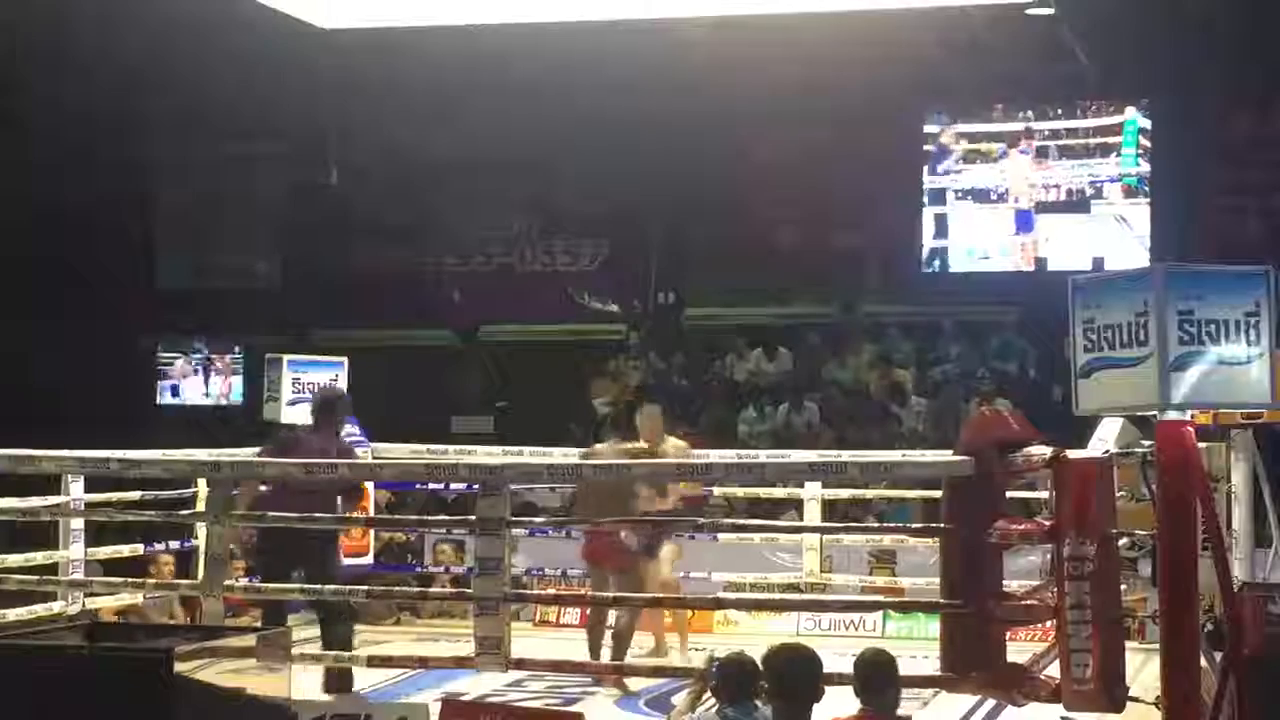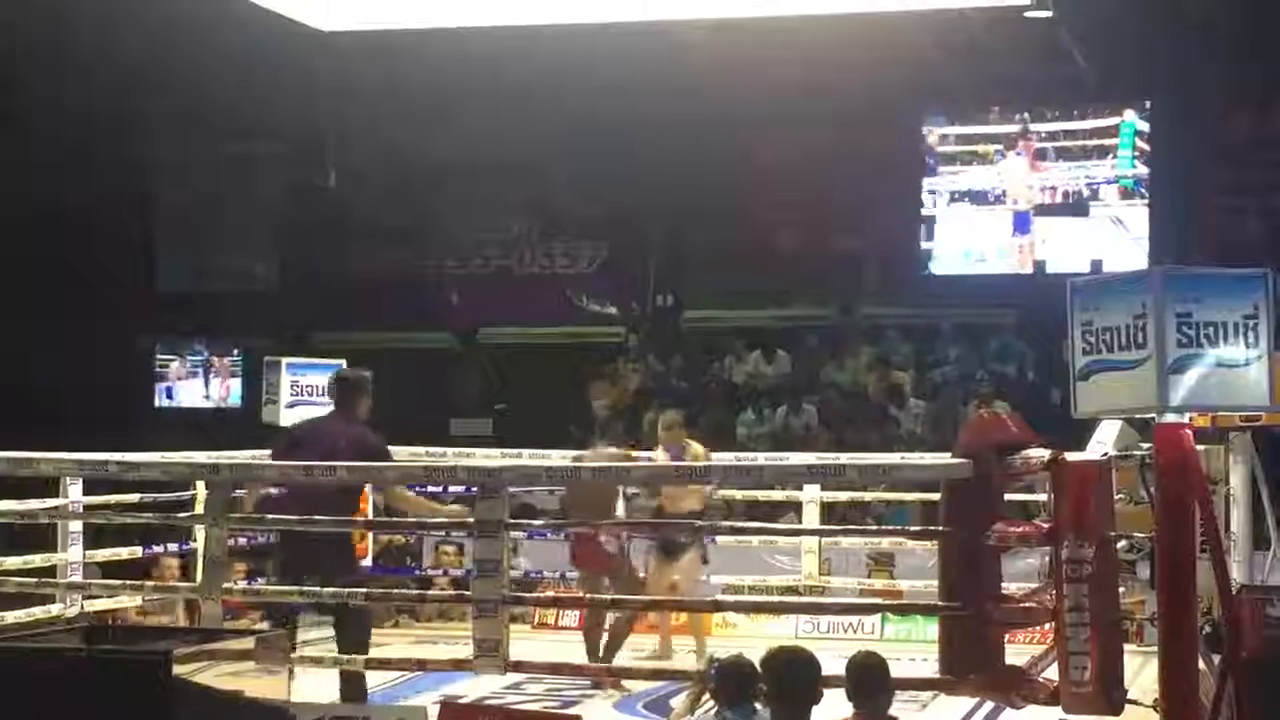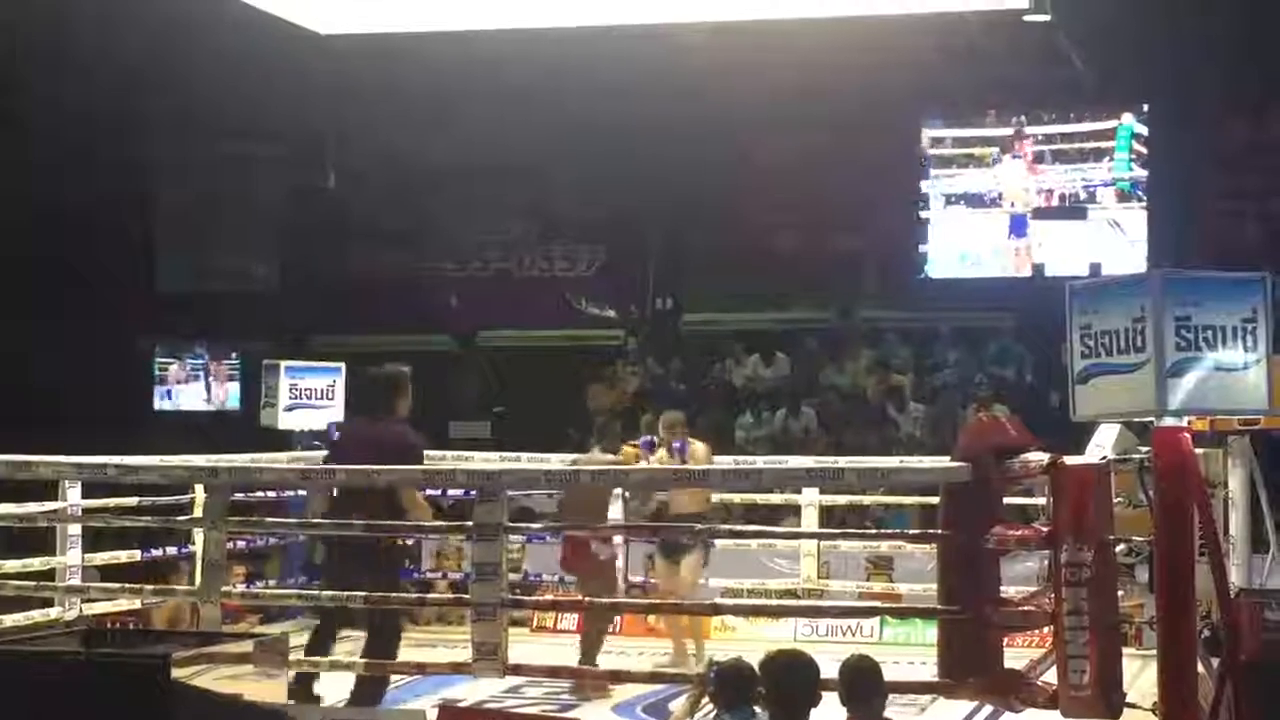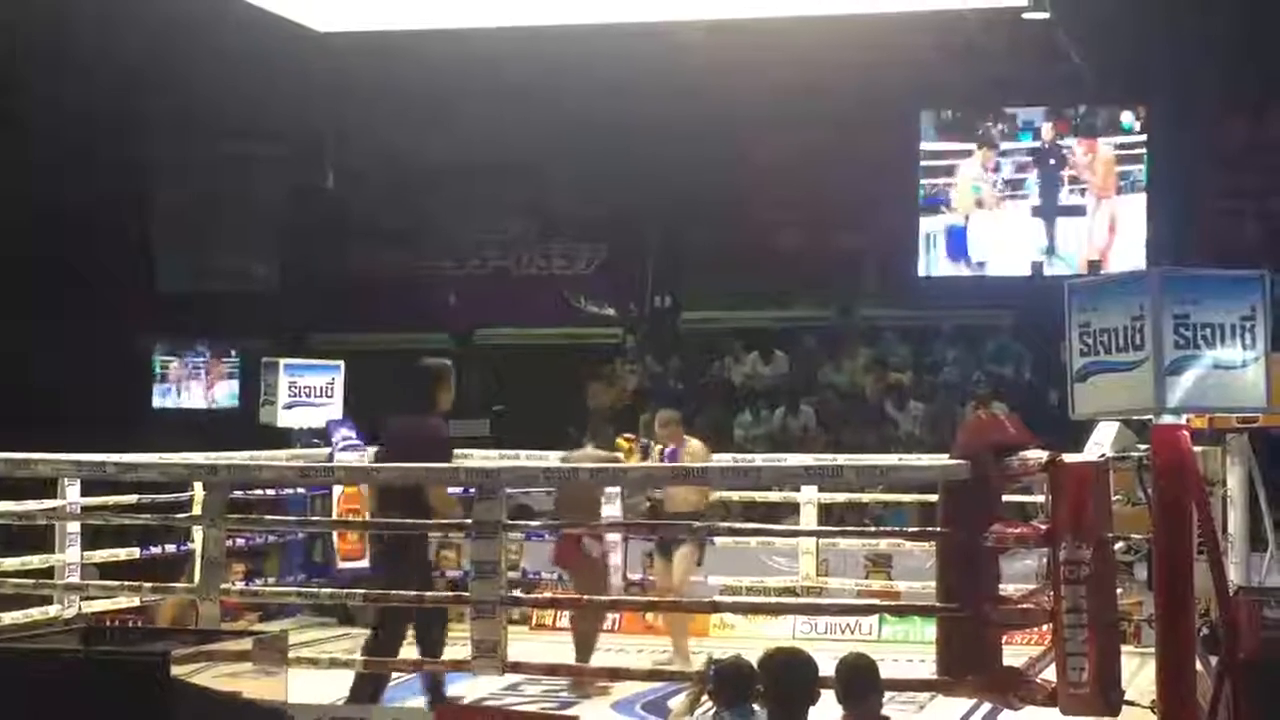
dt=0.3s
person 1, frame 1
left shoulder: (291, 438)
right shoulder: (347, 454)
right elbow: (351, 503)
left hip: (275, 523)
right hip: (318, 530)
left knee: (273, 608)
right knee: (336, 610)
right ankle: (341, 686)
person 1, frame 2
left shoulder: (301, 430)
right shoulder: (367, 441)
right elbow: (395, 496)
right wrist: (446, 511)
left hip: (291, 528)
right hip: (331, 536)
left knee: (284, 616)
right knee: (353, 619)
right ankle: (353, 697)
person 1, frame 3
left shoulder: (348, 432)
right shoulder: (406, 440)
right elbow: (408, 499)
left hip: (339, 535)
right hip: (377, 542)
left knee: (331, 618)
right knee: (386, 626)
left ankle: (302, 688)
right ankle: (363, 701)
person 1, frame 4
left shoulder: (396, 426)
right shoulder: (436, 433)
left elbow: (374, 482)
right elbow: (435, 494)
left wrist: (377, 523)
left hip: (389, 532)
right hip: (409, 536)
left knee: (429, 615)
right knee: (392, 623)
left ankle: (437, 695)
right ankle: (360, 700)
person 2, frame 1
left shoulder: (591, 454)
left elbow: (579, 500)
left hip: (594, 536)
right hip: (621, 535)
left knee: (599, 603)
right knee: (630, 605)
right ankle: (615, 671)
person 2, frame 2
left shoulder: (579, 459)
right shoulder: (621, 458)
left elbow: (565, 504)
left hip: (580, 539)
right hip: (604, 539)
left knee: (595, 605)
left ankle: (594, 667)
right ankle: (605, 665)
person 2, frame 3
left shoulder: (576, 463)
right shoulder: (616, 462)
left elbow: (563, 507)
left hip: (573, 542)
right hip: (595, 543)
left knee: (593, 611)
right knee: (602, 613)
right ankle: (584, 677)
person 2, frame 4
left shoulder: (568, 459)
right shoulder: (609, 460)
left elbow: (558, 502)
left hip: (566, 538)
right hip: (586, 539)
left knee: (583, 606)
right knee: (595, 609)
right ankle: (581, 678)
person 3, frame 1
left shoulder: (678, 448)
right shoulder: (637, 448)
left elbow: (697, 486)
left wrist: (677, 488)
left knee: (667, 580)
right knee: (648, 589)
left ankle: (684, 644)
right ankle: (660, 645)
person 3, frame 2
left shoulder: (698, 452)
right shoulder: (660, 452)
left elbow: (707, 490)
left hip: (692, 523)
right hip: (667, 522)
left knee: (686, 591)
right knee: (654, 588)
left ankle: (701, 652)
right ankle: (665, 645)
person 3, frame 3
left shoulder: (699, 450)
right shoulder: (663, 452)
left elbow: (708, 486)
left wrist: (686, 465)
right wrist: (647, 458)
left hip: (694, 523)
right hip: (669, 522)
left knee: (686, 591)
right knee: (665, 592)
left ankle: (700, 654)
right ankle: (679, 652)
person 3, frame 4
left shoulder: (697, 449)
right shoulder: (659, 451)
left elbow: (709, 487)
left hip: (690, 523)
right hip: (667, 523)
left knee: (678, 587)
right knee: (663, 592)
left ankle: (683, 655)
right ankle: (678, 652)
